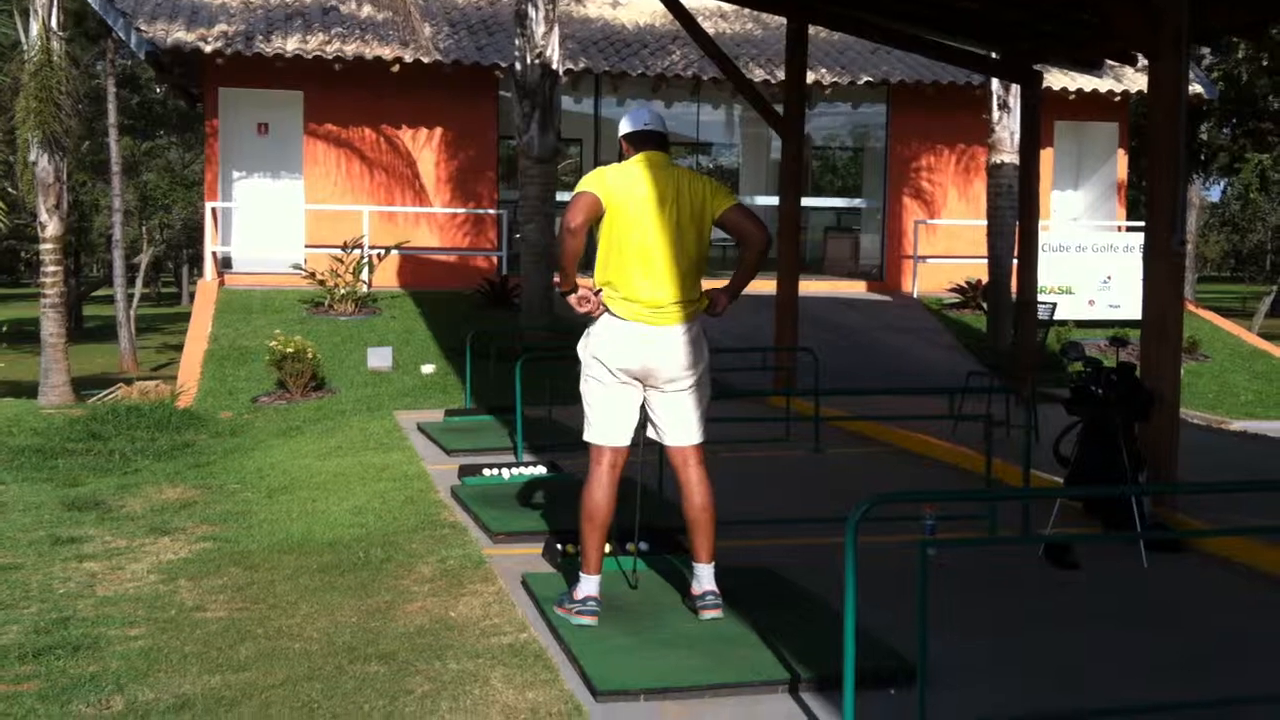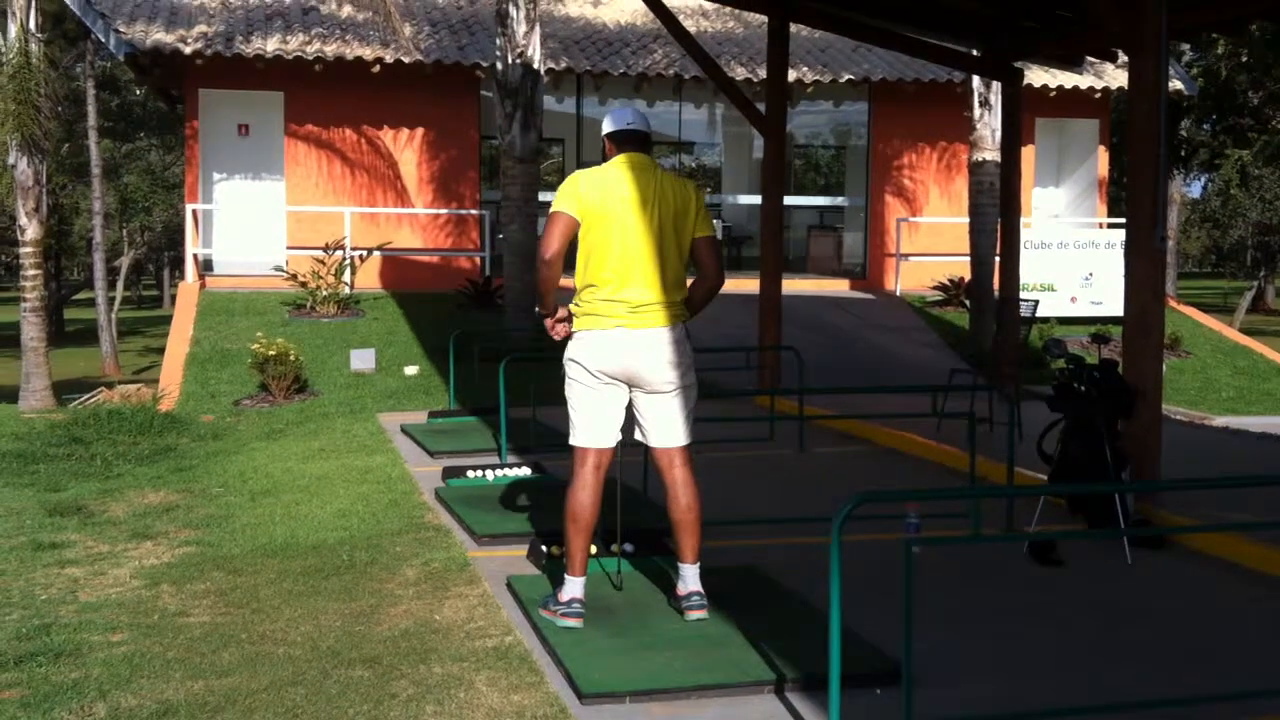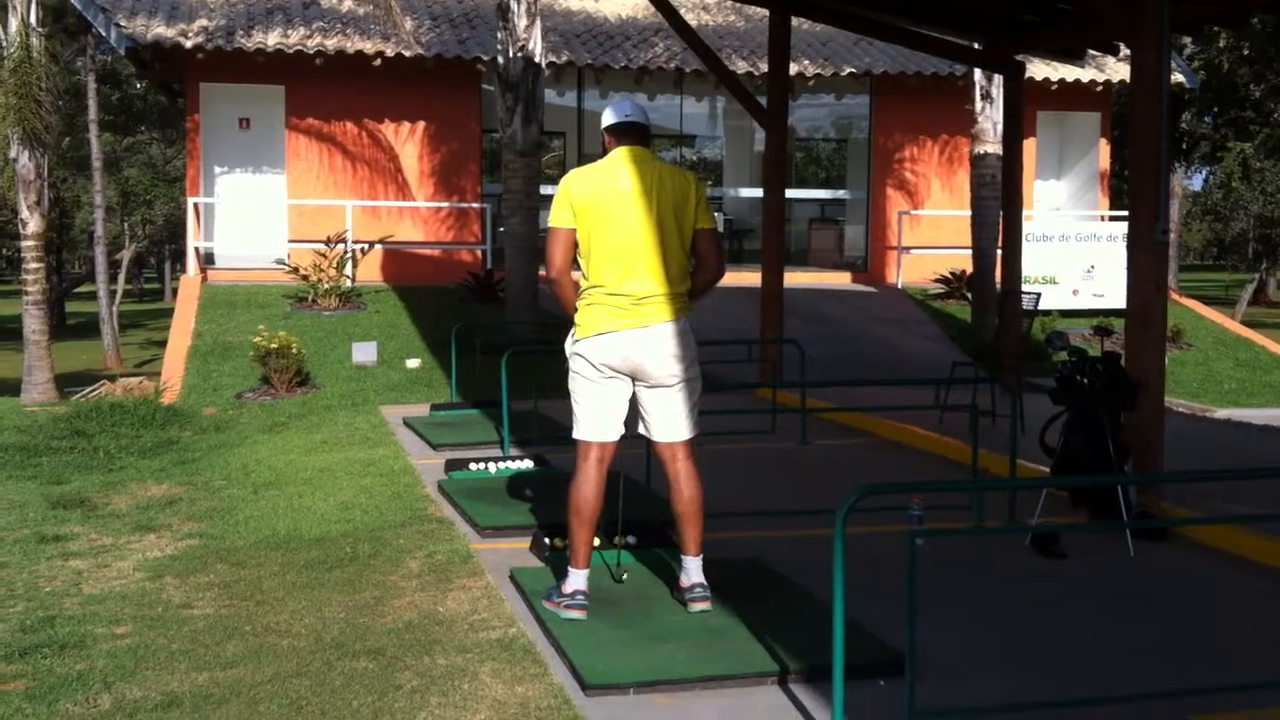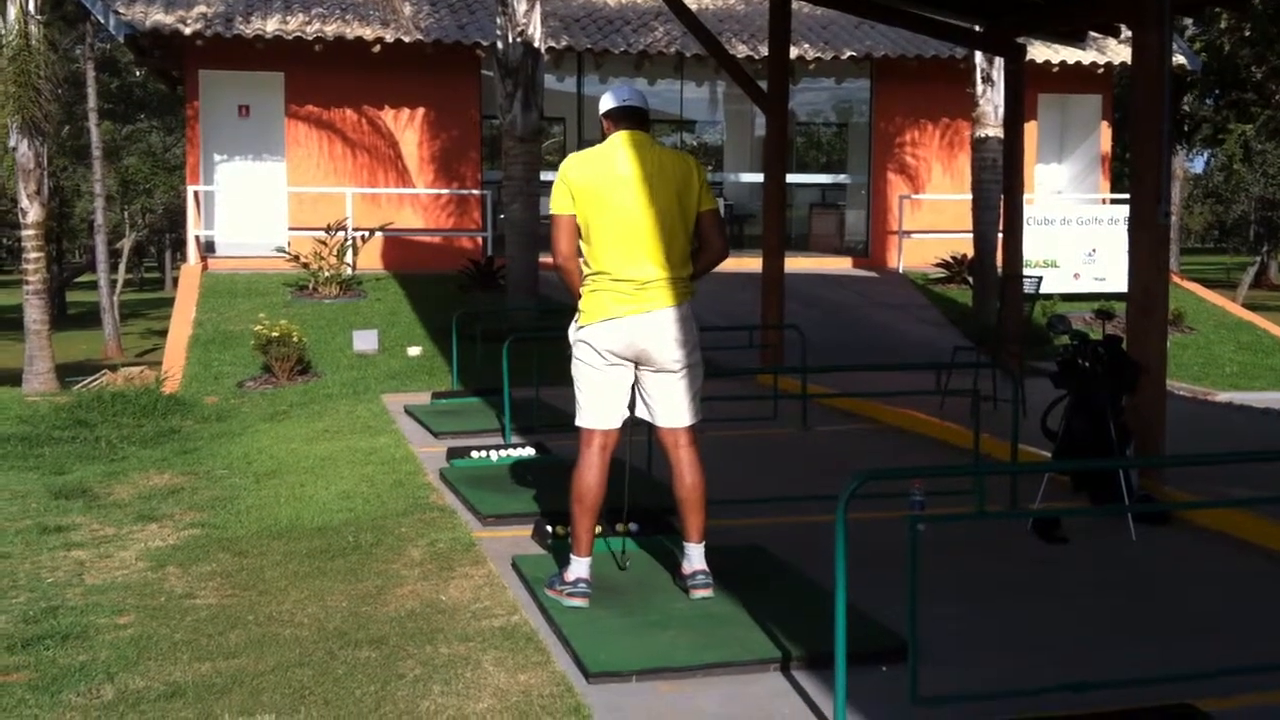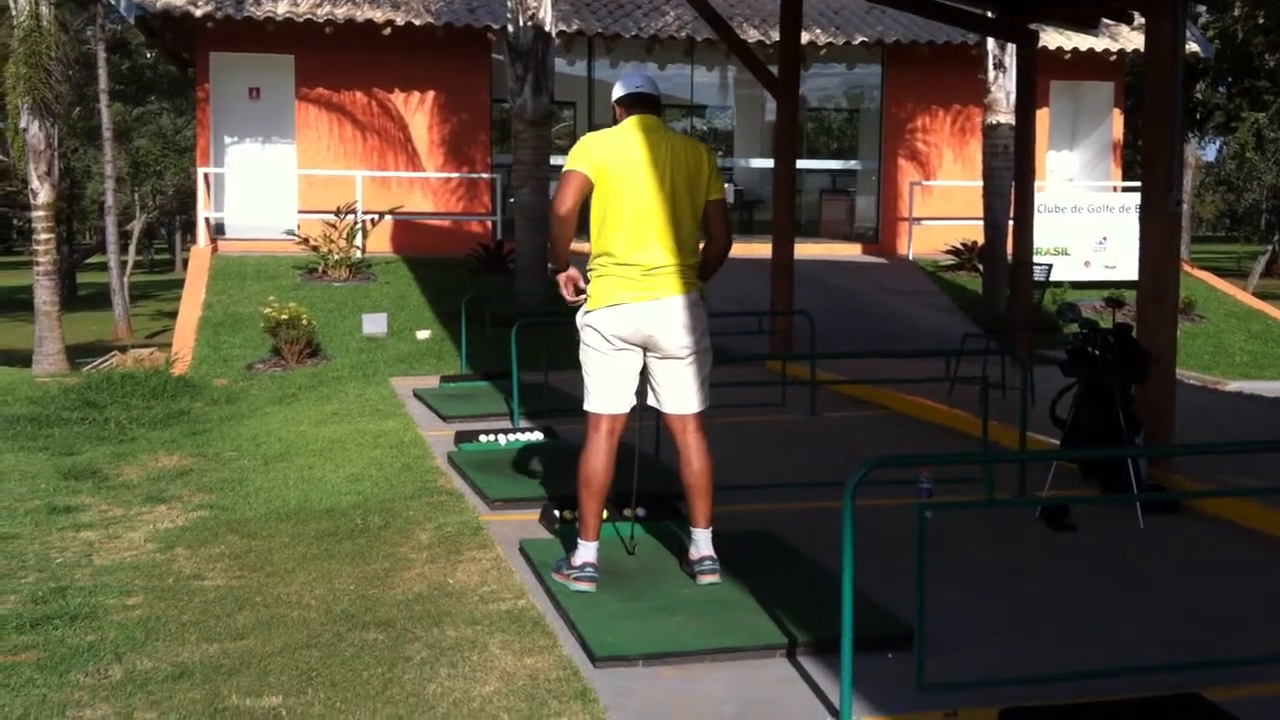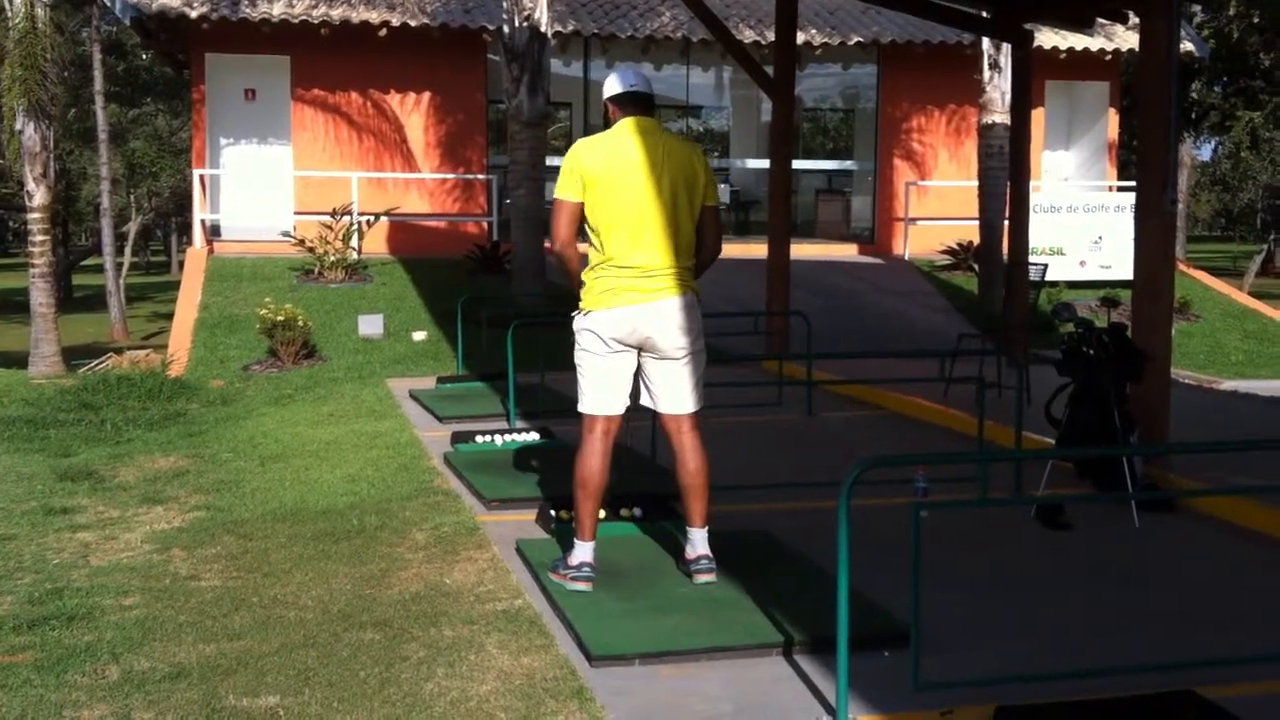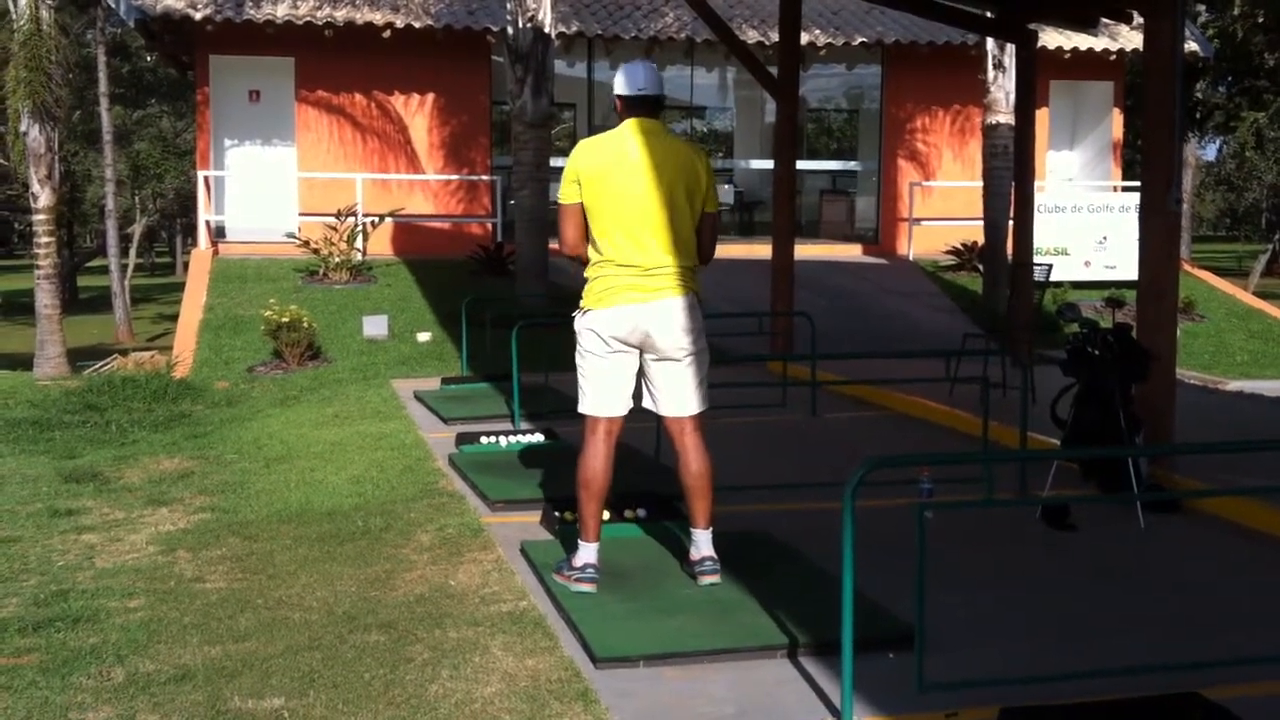
dt=0.7s
person 1, frame 1
left shoulder: (605, 177)
right shoulder: (701, 185)
left elbow: (574, 223)
right elbow: (758, 236)
left wrist: (569, 287)
right wrist: (727, 294)
left hip: (614, 336)
right hip: (678, 339)
left knee: (605, 463)
right knee: (689, 461)
left ankle: (587, 590)
right ankle: (706, 585)
person 1, frame 2
left shoulder: (582, 183)
right shoulder: (685, 191)
left elbow: (549, 254)
right elbow: (712, 275)
left wrist: (549, 310)
left hip: (595, 340)
right hip: (663, 339)
left knee: (589, 465)
right knee: (676, 462)
left ankle: (572, 593)
right ankle: (691, 586)
person 1, frame 3
left shoulder: (577, 182)
right shoulder: (685, 183)
left elbow: (556, 270)
right elbow: (711, 266)
left hip: (598, 336)
right hip: (667, 334)
left knee: (592, 459)
right knee: (679, 456)
left ankle: (575, 585)
right ankle: (694, 578)
person 1, frame 4
left shoulder: (576, 166)
right shoulder: (685, 165)
left elbow: (564, 256)
right elbow: (716, 246)
left hip: (602, 321)
right hip: (669, 317)
left knee: (595, 445)
right knee: (681, 441)
left ankle: (578, 573)
right ankle: (696, 565)
person 1, frame 5
left shoulder: (595, 144)
right shoulder: (697, 152)
left elbow: (563, 210)
right elbow: (720, 241)
left wrist: (562, 265)
left hip: (611, 305)
right hip: (677, 304)
left knee: (602, 430)
right knee: (688, 428)
left ankle: (585, 557)
right ankle: (703, 550)
person 1, frame 6
left shoulder: (586, 152)
right shoulder: (690, 154)
left elbow: (561, 241)
right elbow: (710, 245)
left hip: (606, 309)
right hip: (673, 305)
left knee: (598, 432)
right knee: (684, 428)
left ankle: (582, 556)
right ankle: (699, 550)
person 1, frame 7
left shoulder: (587, 153)
right shoulder: (693, 157)
left elbow: (571, 243)
right elbow: (706, 250)
left hip: (607, 308)
right hip: (674, 306)
left knee: (600, 433)
right knee: (686, 430)
left ankle: (586, 558)
right ankle: (703, 552)
